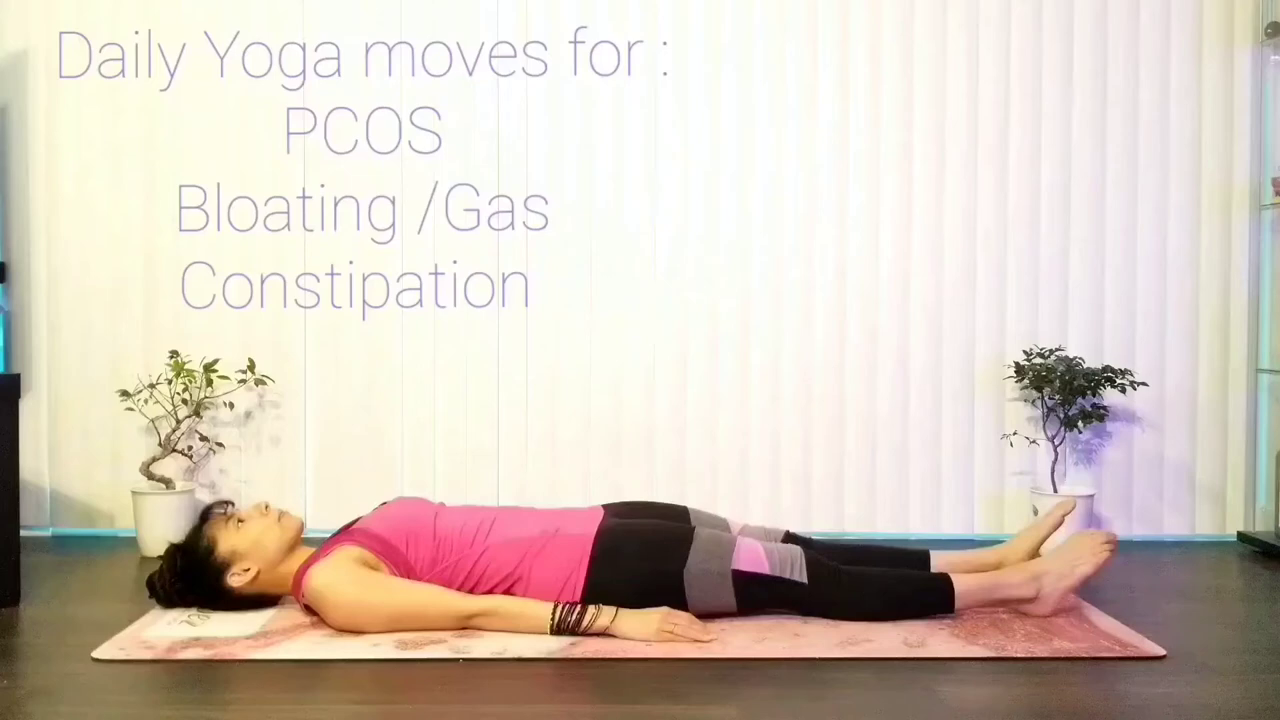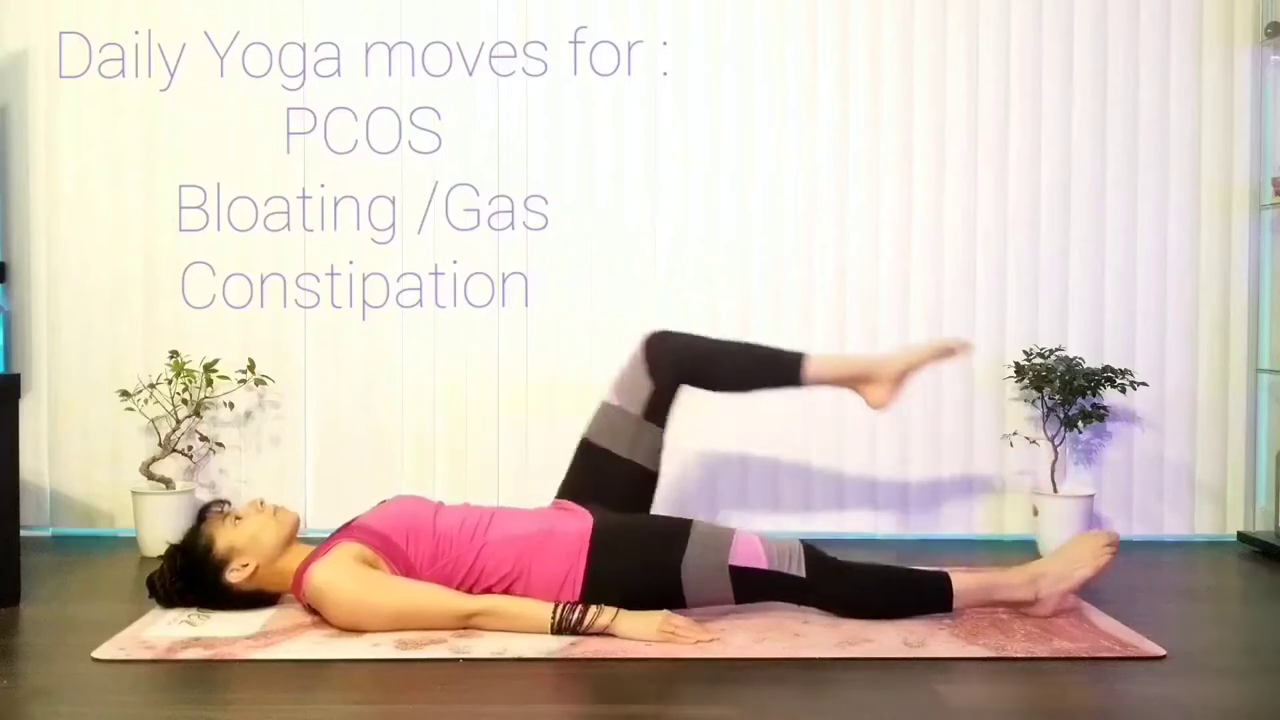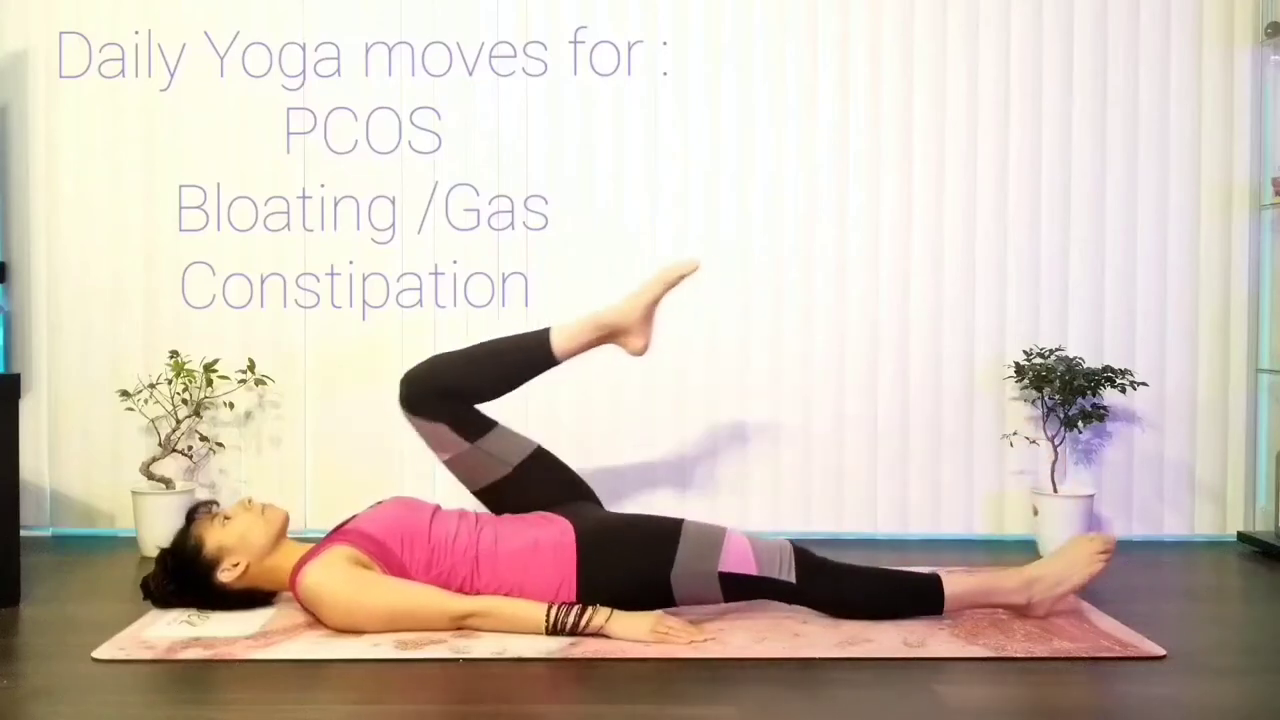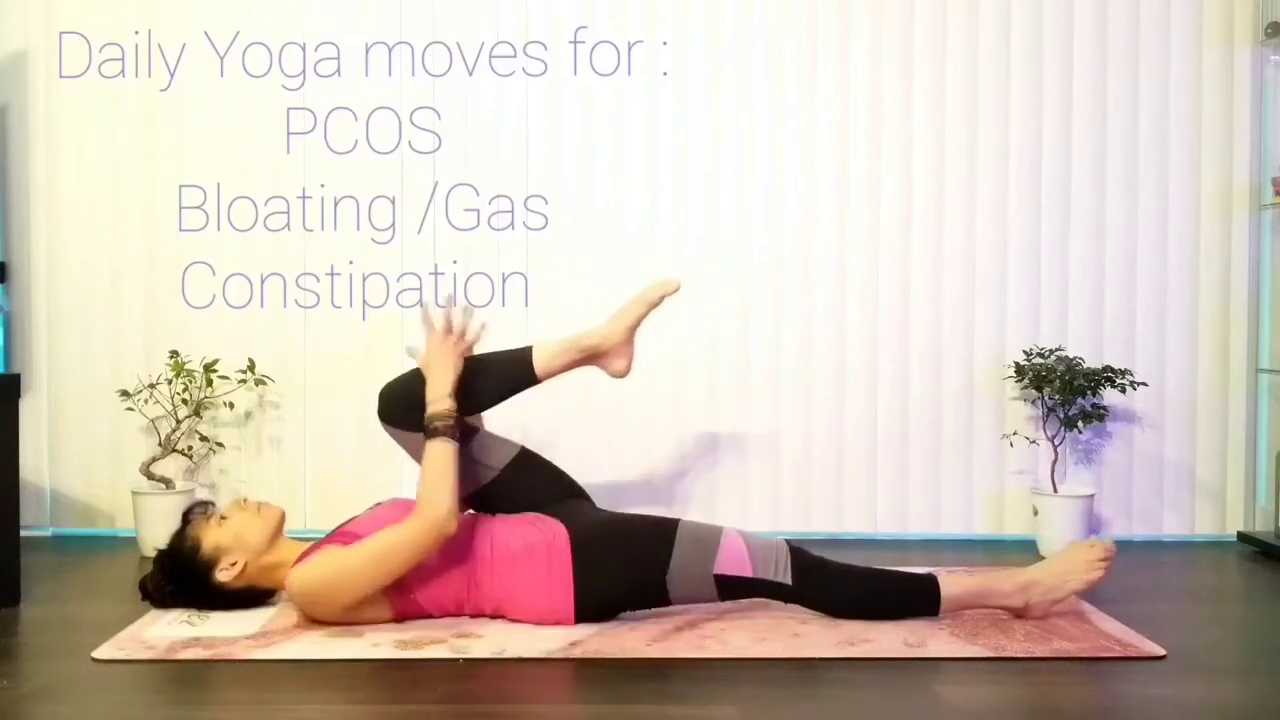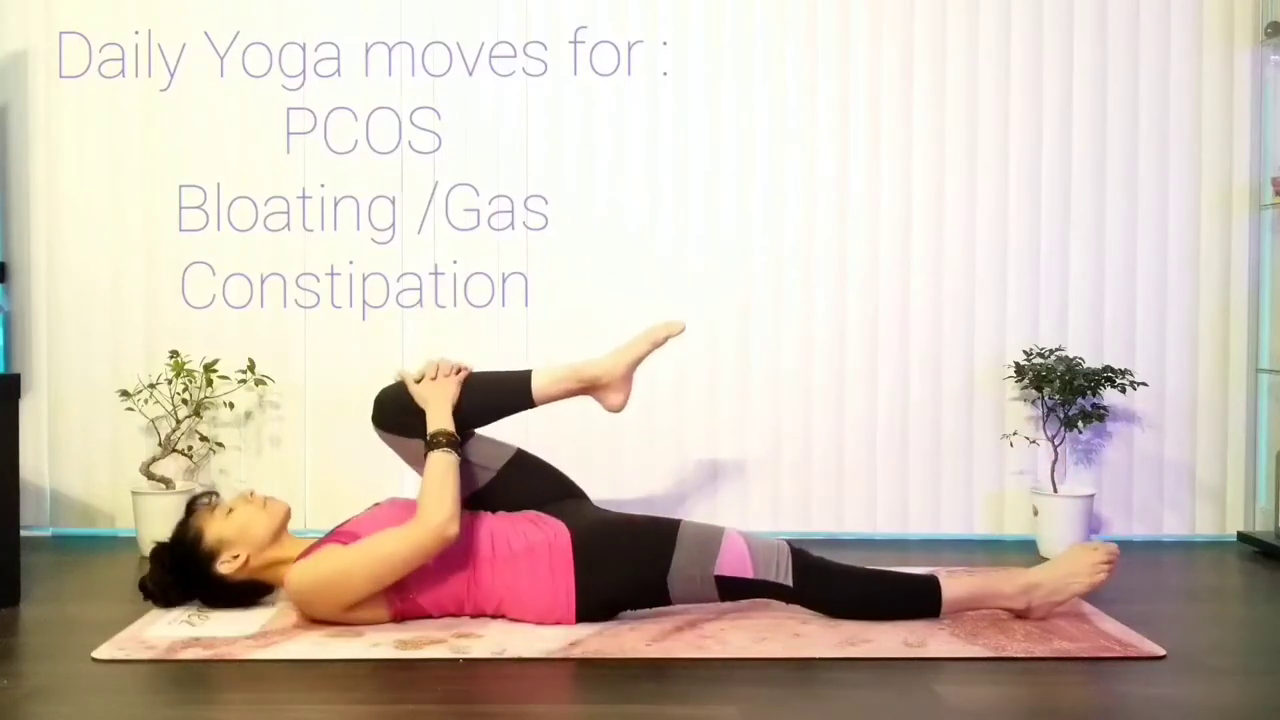
dt=0.5s
person 1, frame 1
left shoulder: (341, 550)
right shoulder: (329, 587)
right elbow: (468, 610)
right wrist: (615, 622)
left hip: (583, 531)
right hip: (584, 568)
left knee: (789, 542)
right knee: (811, 582)
left ankle: (993, 560)
right ankle: (1020, 586)
person 1, frame 2
left shoulder: (336, 552)
right shoulder: (330, 588)
right elbow: (470, 611)
right wrist: (614, 623)
left hip: (571, 526)
right hip: (585, 565)
left knee: (662, 357)
right knee: (805, 575)
left ankle: (856, 371)
right ankle: (1019, 585)
person 1, frame 3
left shoulder: (330, 553)
right shoulder: (325, 589)
right elbow: (466, 612)
right wrist: (608, 623)
left hip: (558, 530)
right hip: (579, 564)
left knee: (430, 387)
right knee: (795, 575)
left ankle: (603, 327)
right ankle: (1010, 586)
person 1, frame 4
left shoulder: (324, 557)
right shoulder: (315, 589)
left elbow: (435, 510)
right elbow: (441, 520)
left wrist: (434, 391)
right wrist: (444, 395)
left hip: (551, 530)
right hip: (569, 575)
left knee: (402, 403)
right knee: (789, 574)
left ankle: (585, 348)
right ankle: (1009, 588)
person 1, frame 5
left shoulder: (325, 556)
right shoulder: (315, 586)
left elbow: (433, 522)
right elbow: (440, 530)
left wrist: (429, 409)
right wrist: (442, 421)
left hip: (555, 530)
right hip: (569, 573)
left knee: (397, 405)
right knee: (785, 572)
left ankle: (589, 376)
right ankle: (1012, 591)
